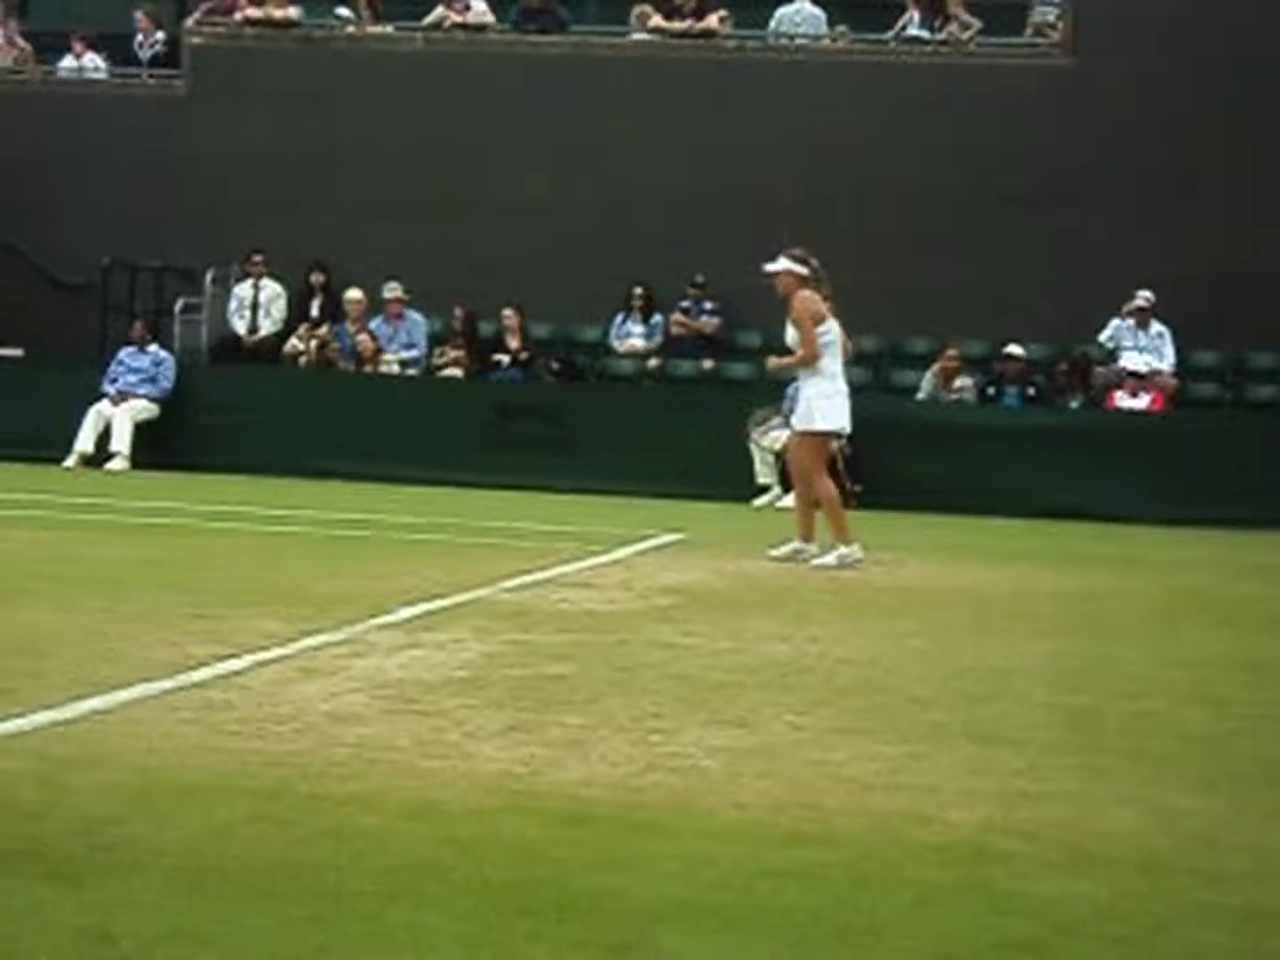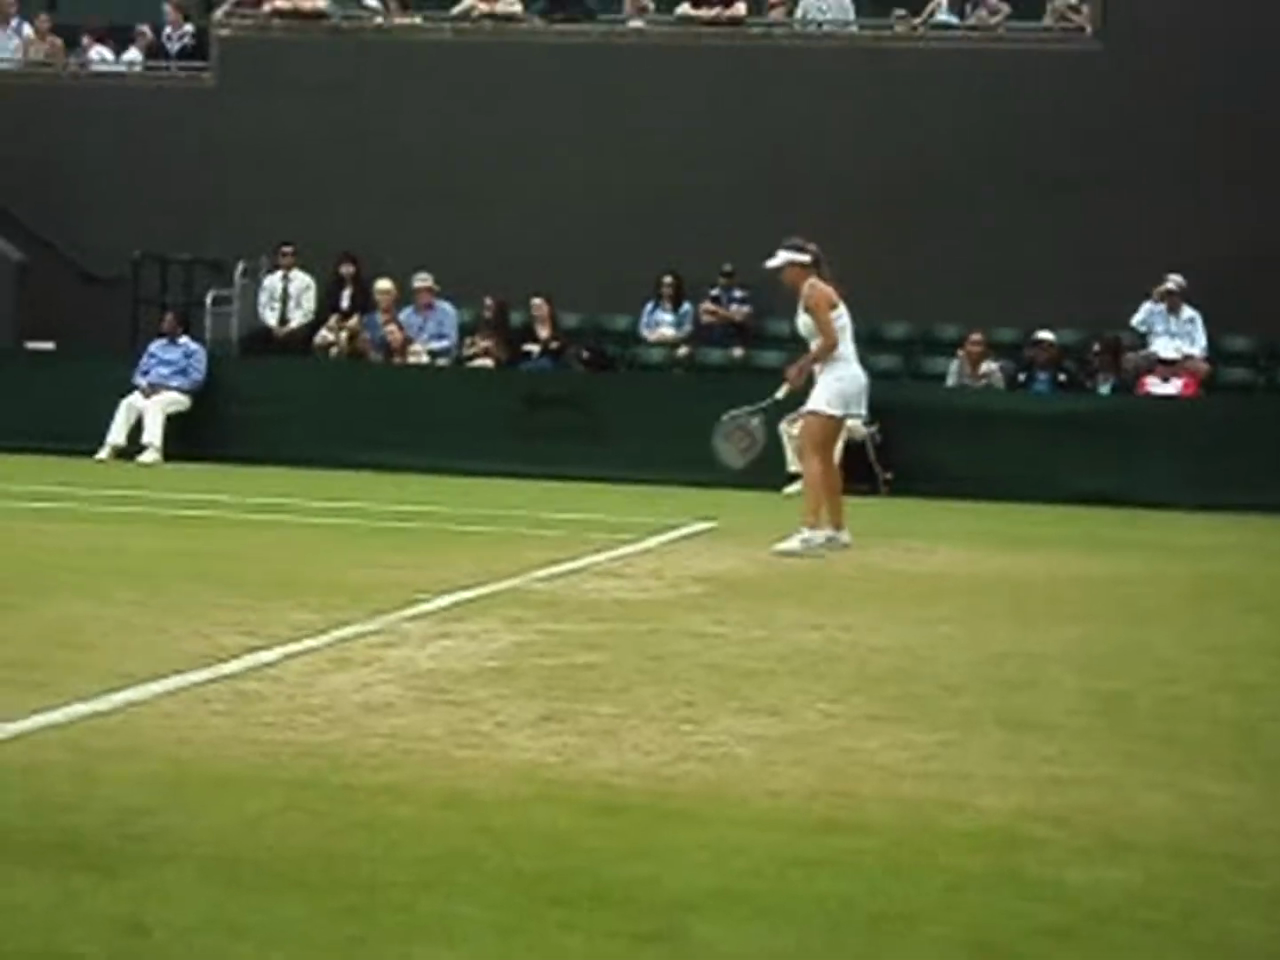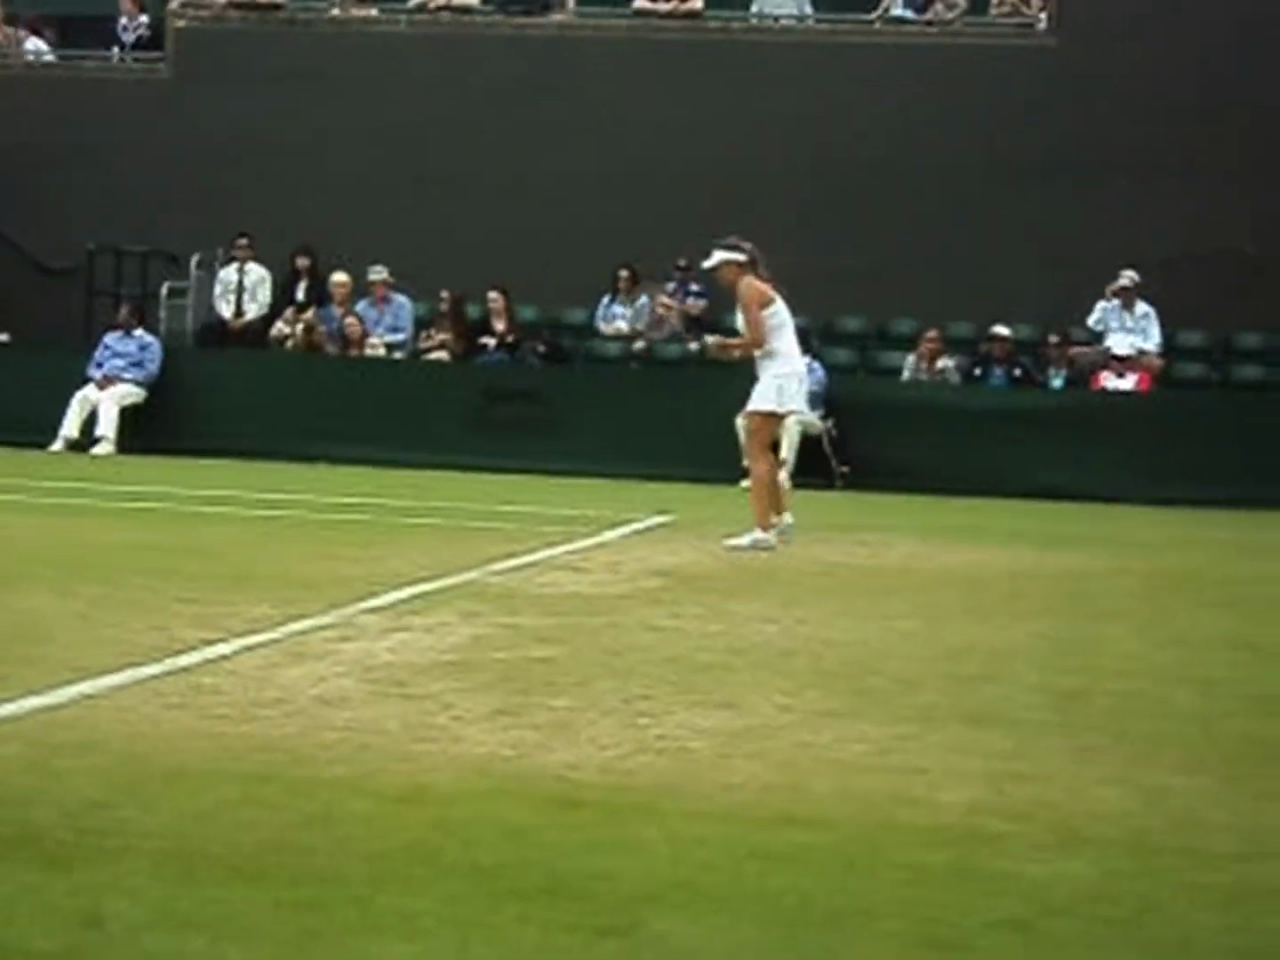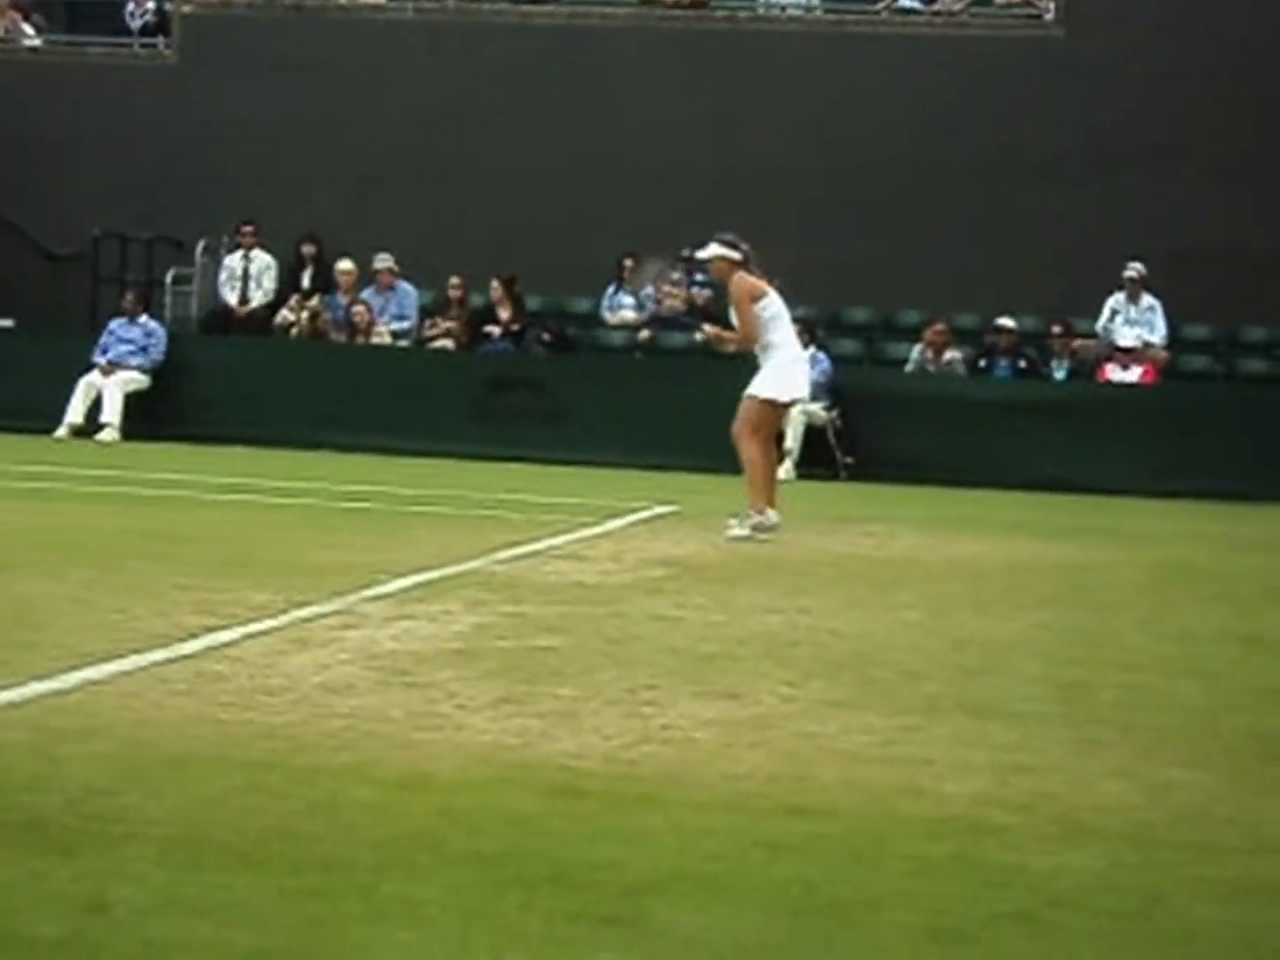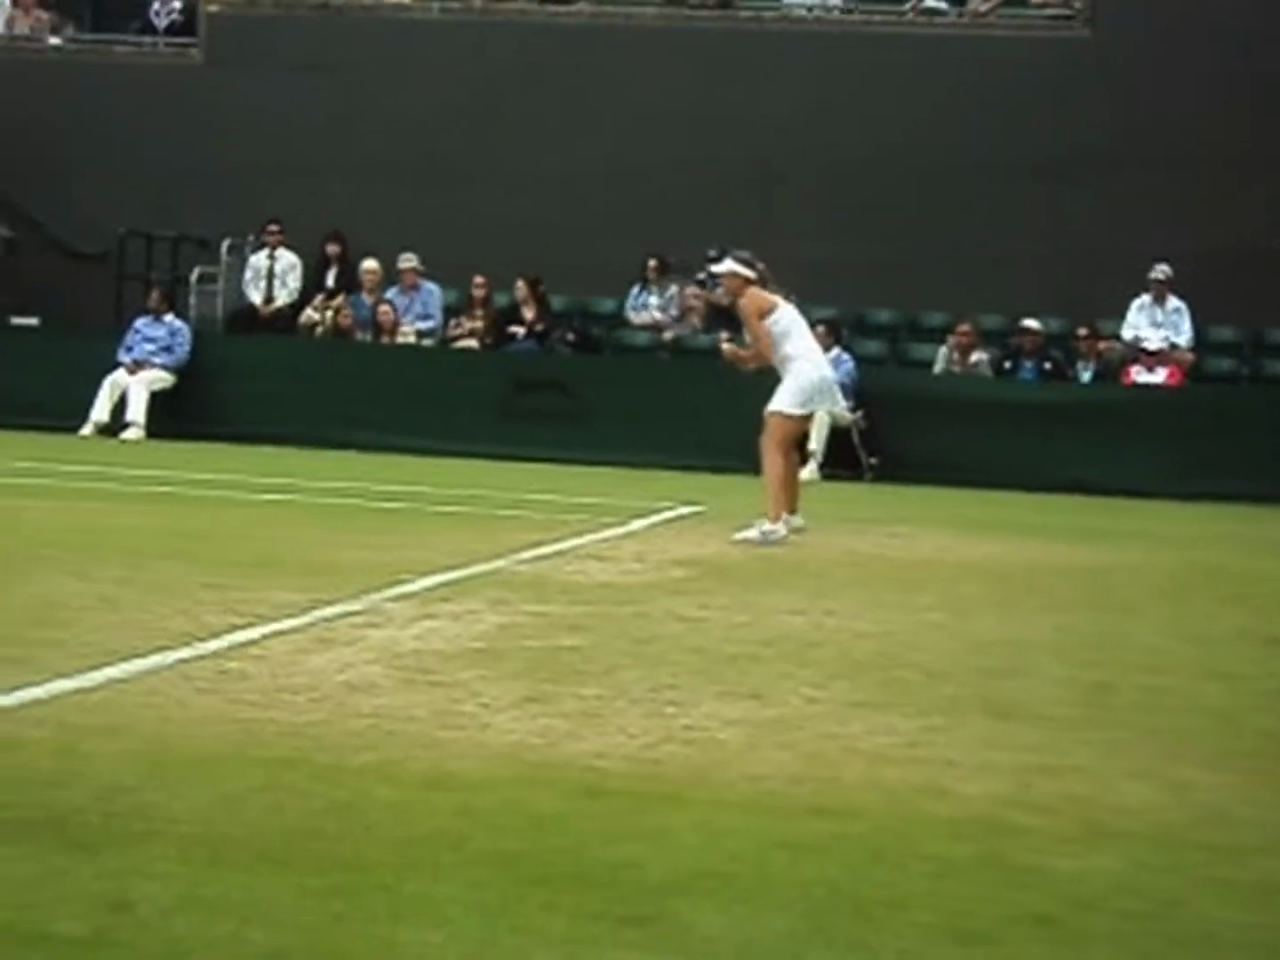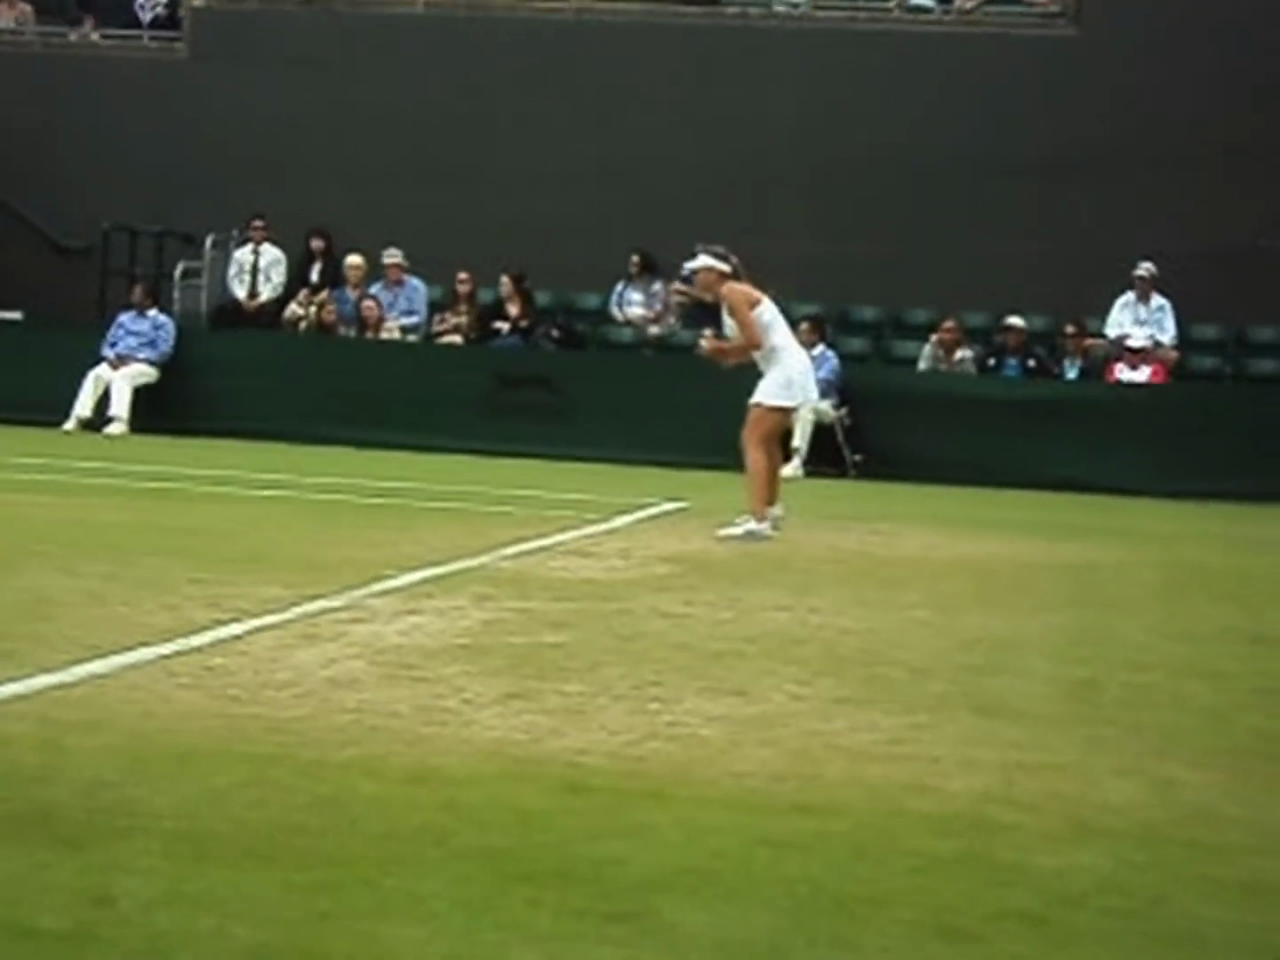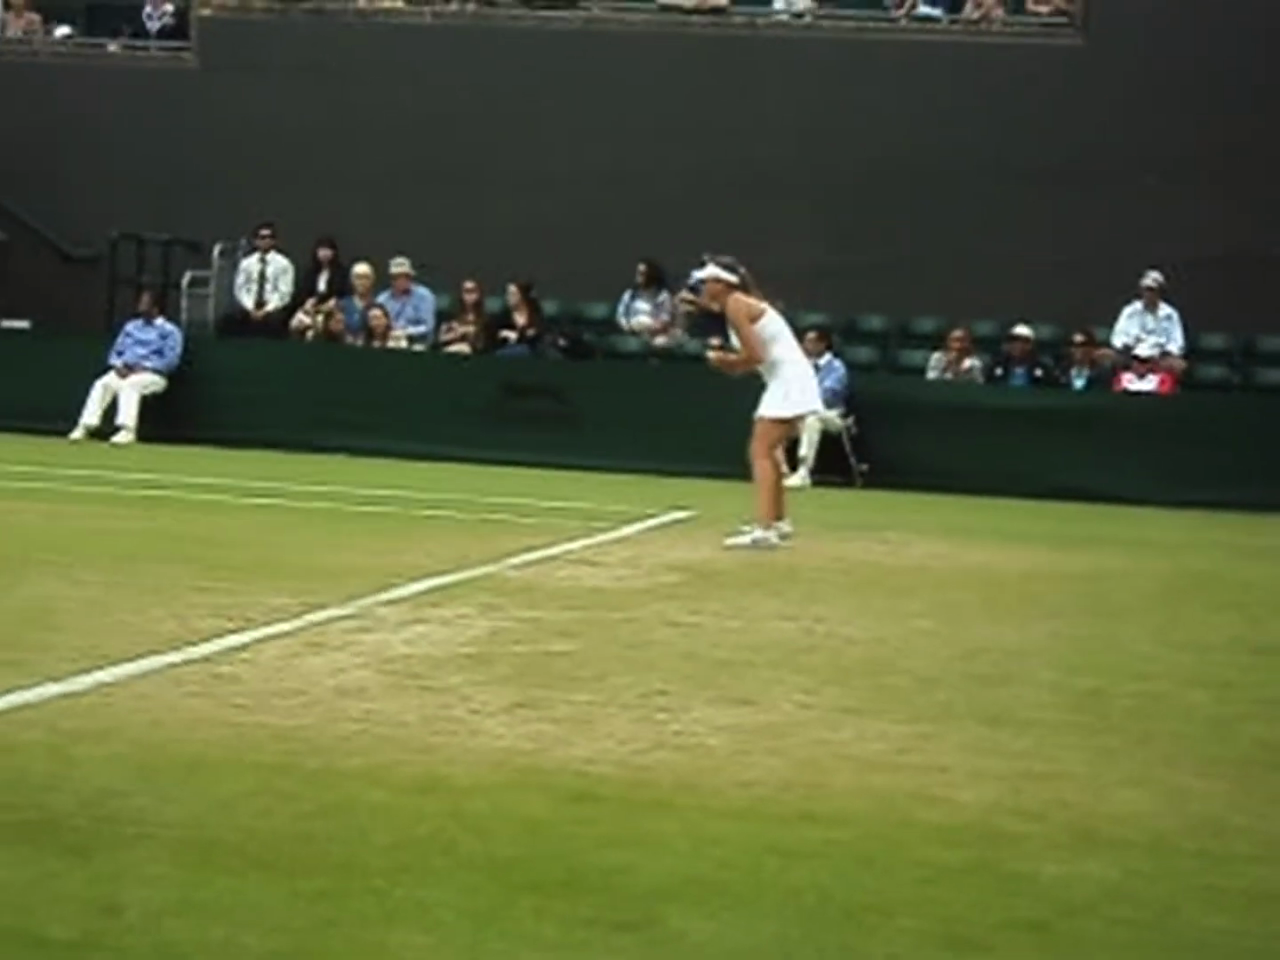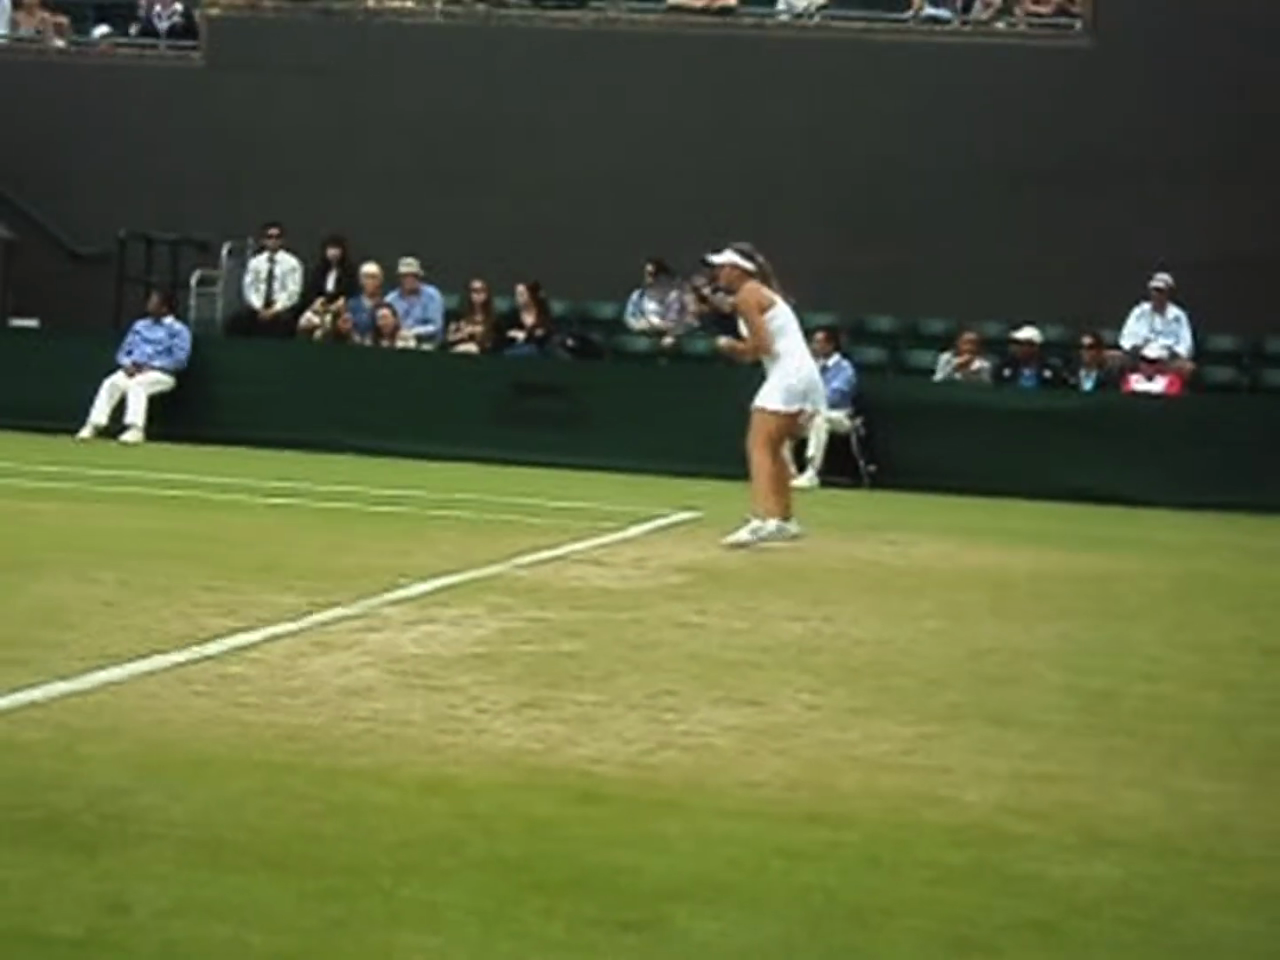
dt=0.3s
person 1, frame 1
left shoulder: (801, 303)
right shoulder: (815, 302)
left elbow: (811, 354)
right elbow: (843, 348)
left wrist: (780, 363)
left hip: (821, 395)
right hip: (817, 394)
left knee: (814, 473)
right knee: (797, 466)
left ankle: (847, 546)
right ankle: (804, 543)
person 1, frame 2
left shoulder: (812, 291)
right shoulder: (814, 291)
left elbow: (831, 342)
left wrist: (803, 367)
right wrist: (803, 368)
left hip: (838, 380)
right hip: (837, 379)
left knee: (809, 452)
right knee: (823, 456)
left ankle: (810, 532)
right ankle: (837, 530)
person 1, frame 3
left shoulder: (747, 288)
right shoulder: (757, 287)
left elbow: (757, 339)
left wrist: (724, 344)
right wrist: (733, 347)
left hip: (779, 375)
right hip: (782, 373)
left knee: (757, 452)
right knee: (761, 449)
left ankle: (763, 532)
right ankle: (780, 516)
person 1, frame 4
left shoulder: (737, 285)
right shoulder: (749, 284)
left elbow: (752, 336)
left wrist: (719, 336)
right wrist: (729, 341)
left hip: (781, 366)
right hip: (786, 365)
left knee: (743, 432)
right knee: (762, 438)
left ankle: (760, 512)
right ankle: (767, 511)
person 1, frame 5
left shoulder: (747, 302)
right shoulder: (764, 300)
left elbow: (765, 352)
left wrist: (736, 354)
right wrist: (748, 359)
left hip: (803, 375)
right hip: (814, 373)
left knee: (770, 446)
right knee: (784, 444)
left ankle: (772, 524)
right ankle: (790, 515)
person 1, frame 6
left shoulder: (732, 293)
right shoulder: (729, 296)
left elbow: (755, 340)
left wrist: (720, 348)
right wrist: (724, 353)
left hip: (785, 370)
right hip: (786, 369)
left knee: (752, 440)
right knee: (766, 439)
left ankle: (758, 522)
right ankle: (770, 508)
person 1, frame 7
left shoulder: (735, 306)
right shoulder: (742, 304)
left elbow: (756, 355)
left wrist: (727, 360)
right wrist: (730, 363)
left hip: (789, 382)
right hip: (790, 380)
left knee: (759, 452)
right knee: (765, 450)
left ankle: (764, 529)
right ankle: (778, 521)
person 1, frame 8
left shoulder: (746, 294)
right shoulder: (760, 293)
left elbow: (762, 344)
left wrist: (734, 346)
right wrist: (741, 350)
left hip: (789, 376)
right hip: (798, 375)
left knee: (757, 445)
right knee: (772, 448)
left ankle: (761, 521)
right ankle: (785, 521)
